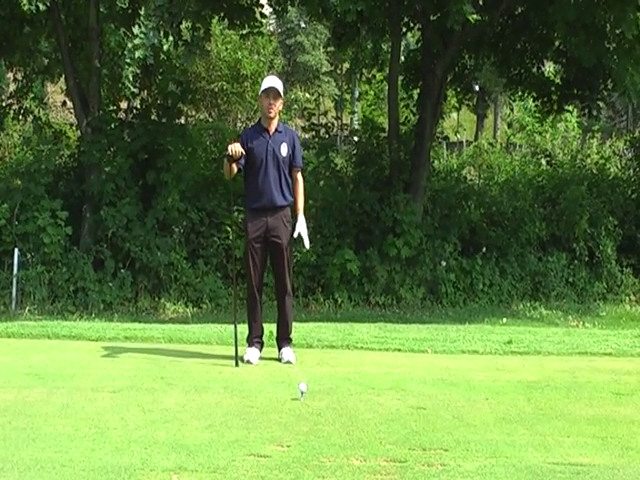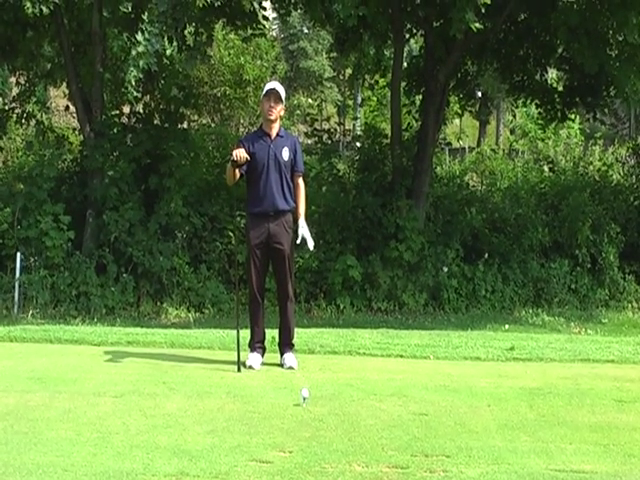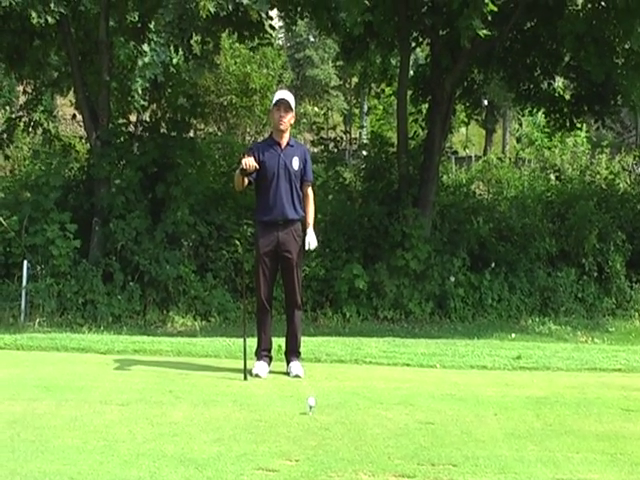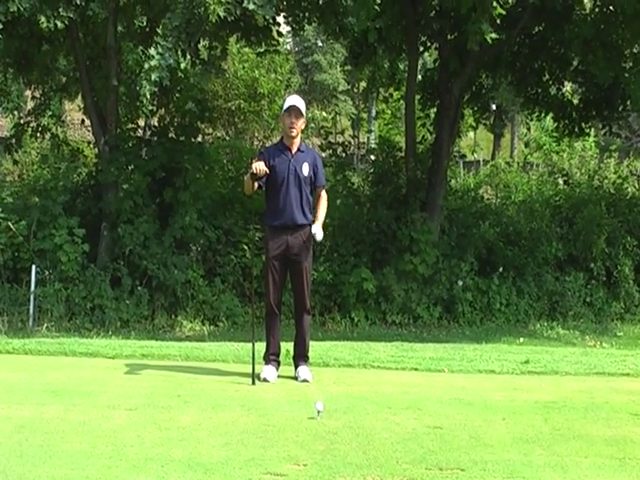
dt=0.5s
person 1, frame 1
left shoulder: (290, 137)
right shoulder: (247, 136)
left elbow: (297, 177)
right elbow: (229, 174)
left wrist: (300, 216)
right wrist: (230, 157)
left hip: (281, 216)
right hip: (254, 217)
left knee: (284, 283)
right knee: (254, 282)
left ankle: (285, 343)
right ankle: (254, 343)
person 1, frame 2
left shoulder: (291, 142)
right shoulder: (248, 141)
left elbow: (298, 182)
right elbow: (231, 180)
left wrist: (302, 220)
right wrist: (233, 162)
left hip: (283, 221)
right hip: (256, 221)
left knee: (285, 287)
right knee: (255, 288)
left ankle: (287, 348)
right ankle: (256, 348)
person 1, frame 3
left shoulder: (301, 152)
right shoulder: (258, 150)
left elbow: (307, 192)
right elbow: (239, 186)
left wrist: (310, 228)
right wrist: (243, 170)
left hip: (292, 230)
right hip: (265, 230)
left knee: (294, 296)
right knee: (263, 296)
left ankle: (293, 357)
right ankle: (263, 356)
person 1, frame 4
left shoulder: (312, 157)
right shoulder: (268, 154)
left elbow: (321, 195)
right elbow: (249, 190)
left wrist: (318, 223)
right wrist: (252, 173)
left hip: (302, 234)
right hip: (274, 234)
left knee: (303, 301)
right knee: (272, 300)
left ankle: (301, 362)
right ankle: (271, 361)
